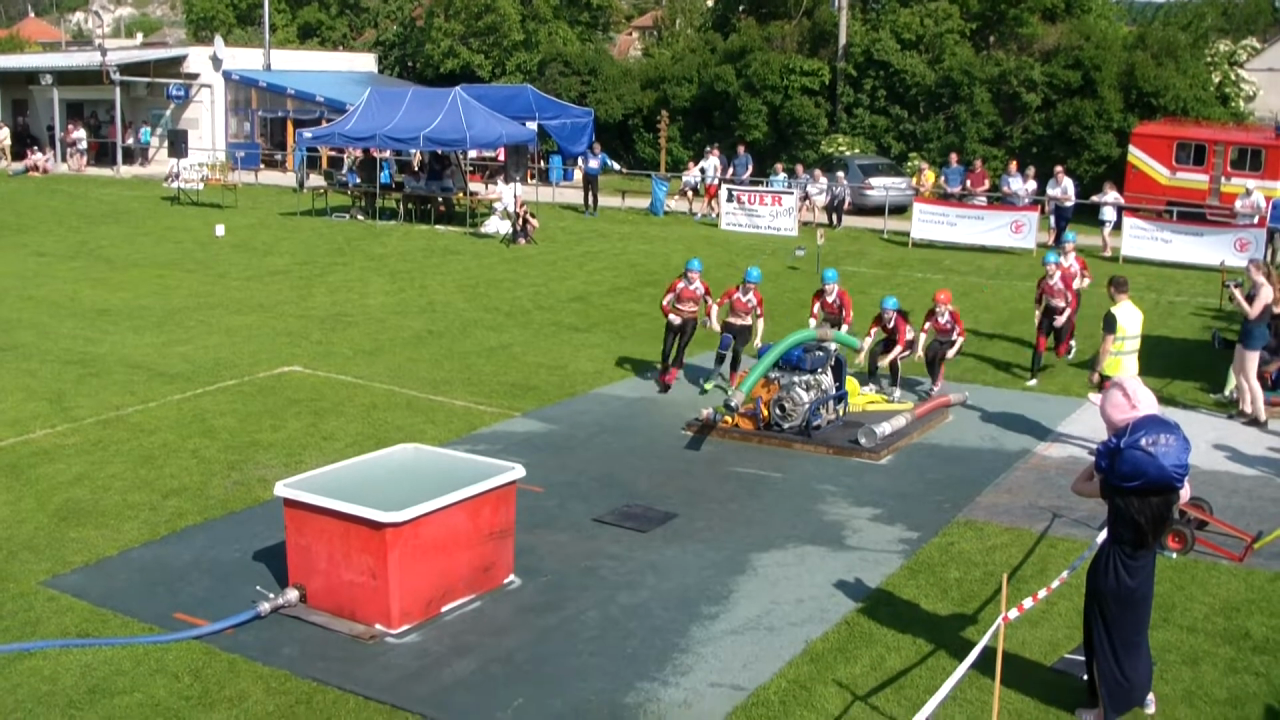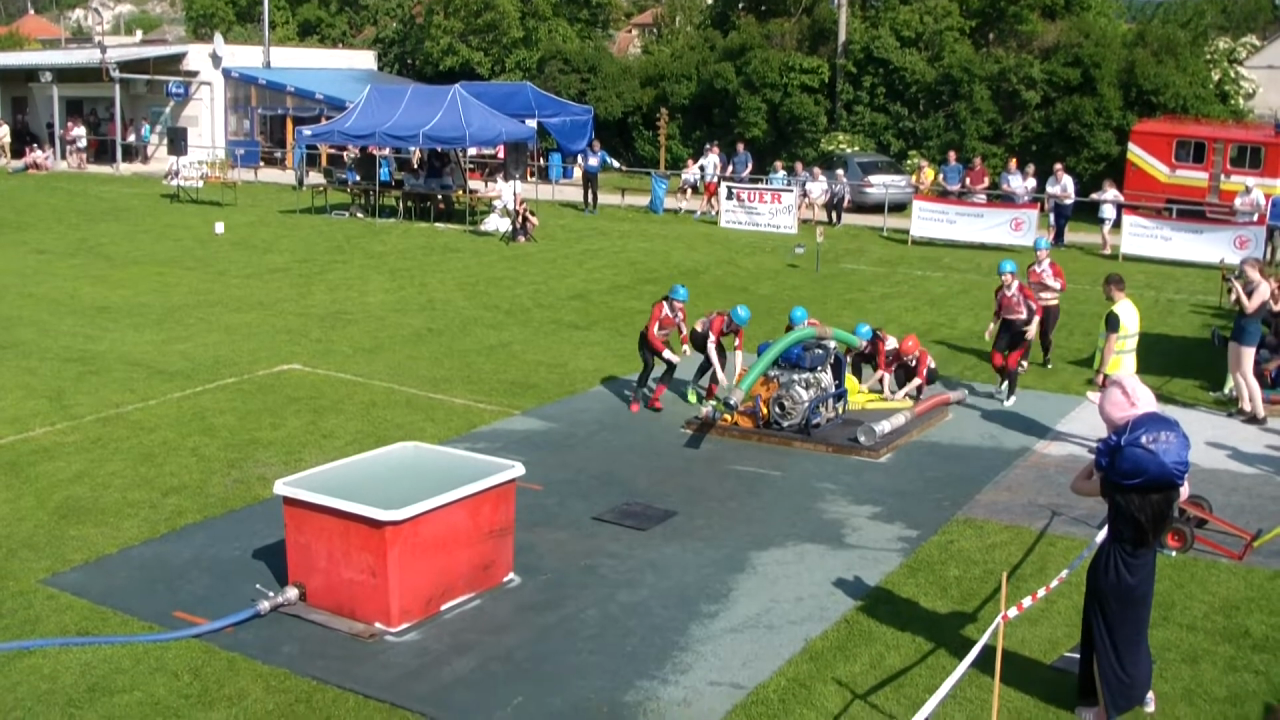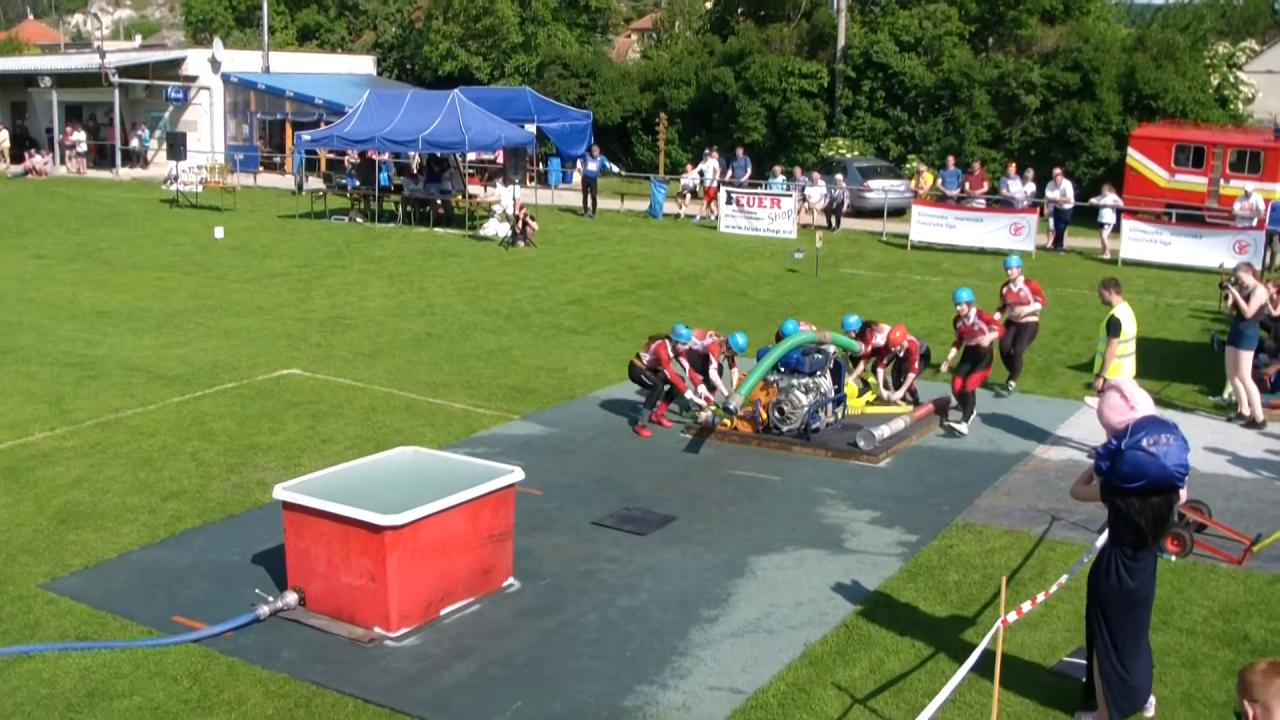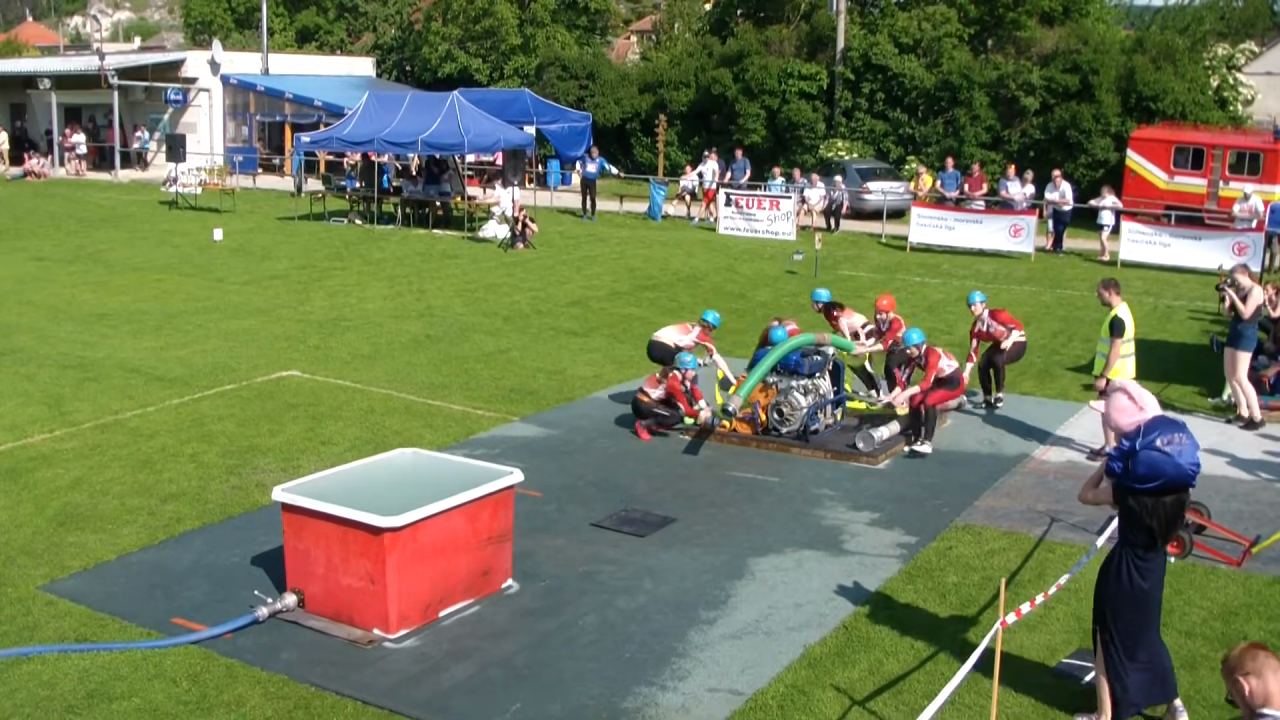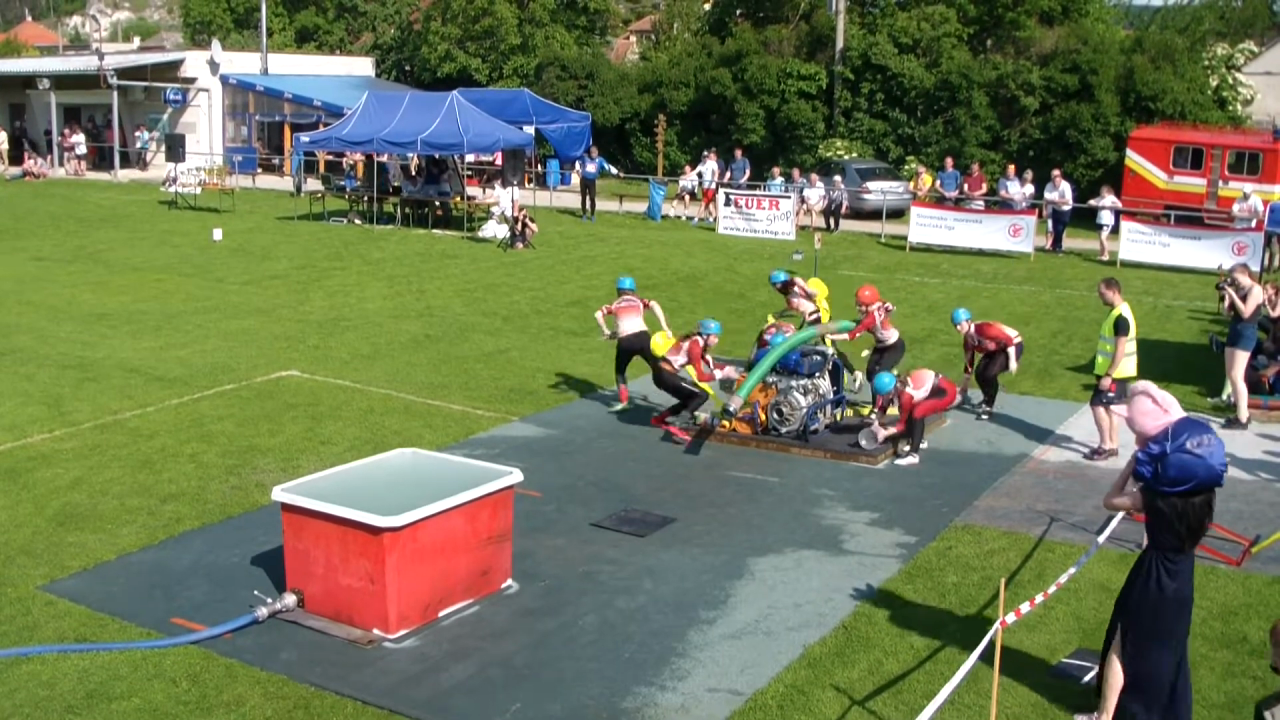
dt=0.3s
person 1, frame 1
left shoulder: (1118, 485)
right shoulder: (1170, 482)
left elbow: (1078, 485)
right elbow: (1183, 494)
left wrist: (1106, 457)
left hip: (1112, 567)
right hip: (1143, 563)
left knee: (1106, 635)
right knee: (1134, 628)
right ankle: (1142, 692)
person 1, frame 2
left shoulder: (1118, 483)
right shoulder: (1170, 480)
left elbow: (1077, 484)
right elbow: (1182, 491)
left wrist: (1105, 454)
left hip: (1114, 564)
right hip: (1143, 561)
left knee: (1106, 635)
right knee: (1133, 626)
right ankle: (1141, 690)
person 1, frame 3
left shoulder: (1117, 487)
right shoulder: (1168, 483)
left elbow: (1076, 490)
right elbow: (1180, 497)
left wrist: (1104, 459)
left hip: (1114, 569)
right hip: (1144, 565)
left knee: (1106, 640)
right knee: (1133, 632)
person 1, frame 4
left shoulder: (1128, 488)
right shoulder: (1176, 482)
left elbow: (1085, 494)
left wrist: (1111, 458)
left hip: (1124, 568)
right hip: (1153, 565)
left knee: (1111, 642)
right knee: (1144, 634)
person 1, frame 5
left shoulder: (1158, 493)
right shoulder: (1199, 483)
left elbow: (1111, 501)
left wrist: (1133, 462)
left hip: (1156, 572)
right hip: (1181, 571)
left knee: (1123, 646)
right knee: (1168, 647)
